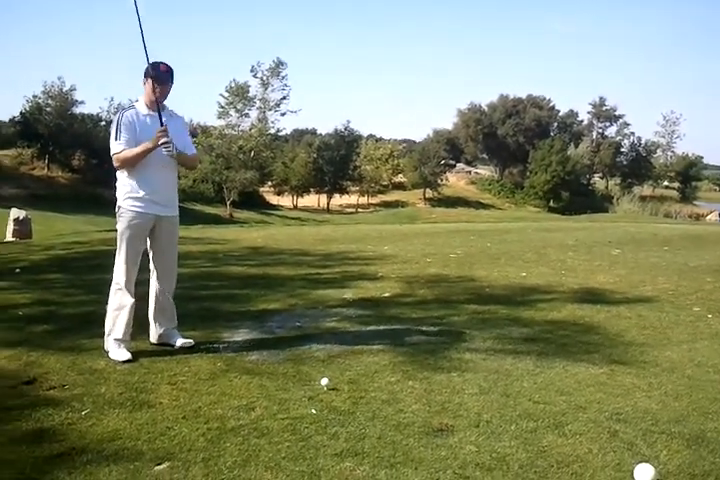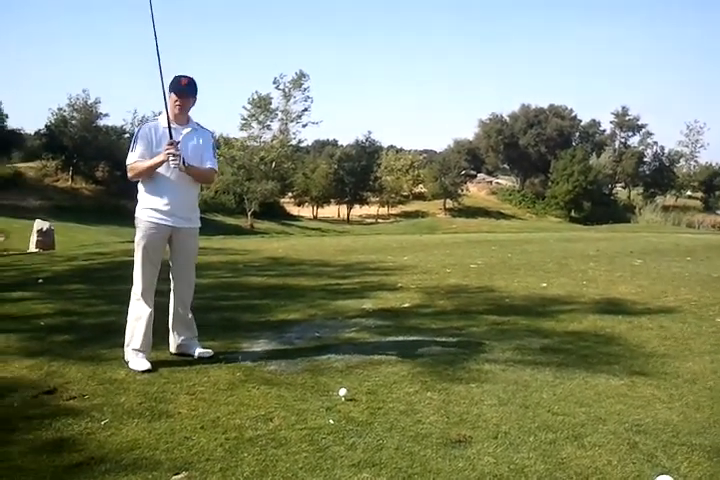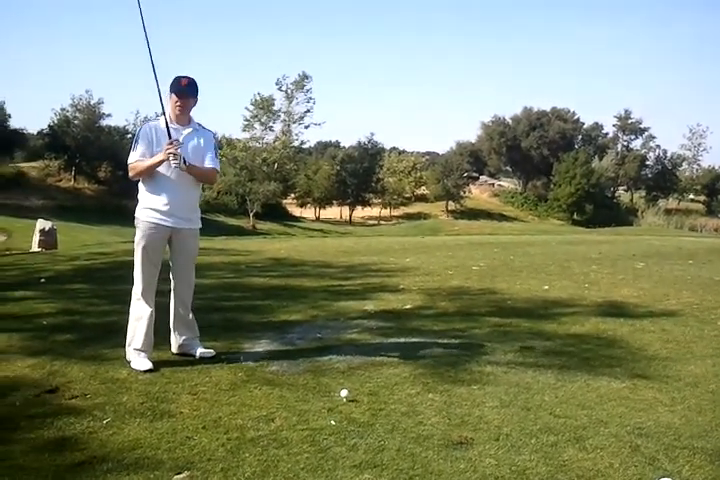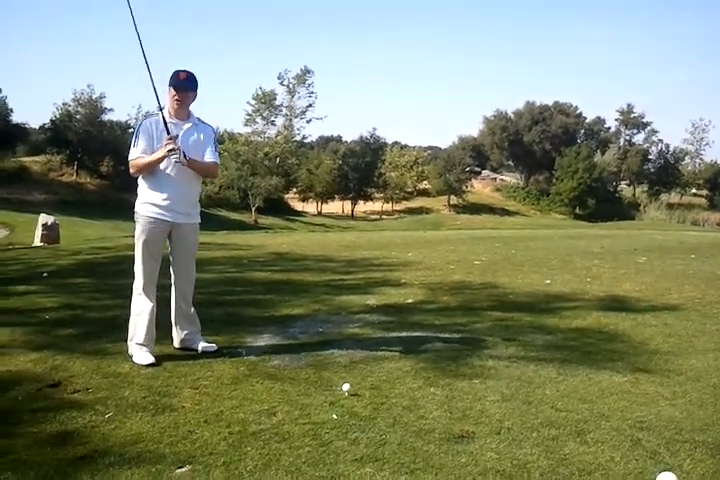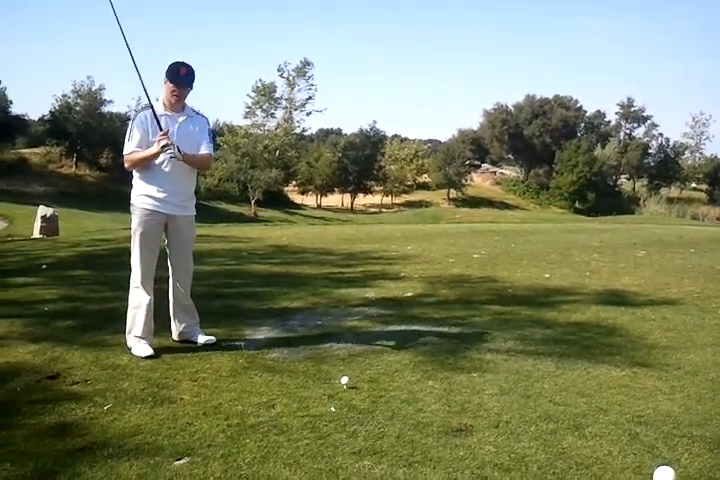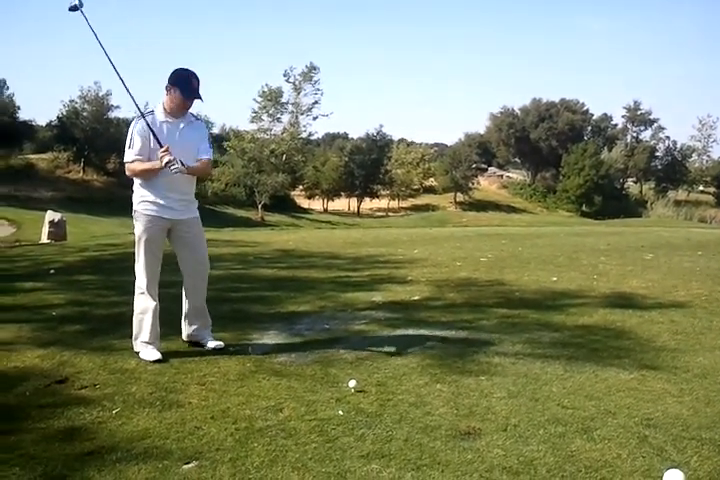
dt=0.2s
person 1, frame 1
left shoulder: (178, 122)
right shoulder: (127, 117)
left elbow: (192, 162)
right elbow: (119, 160)
left wrist: (174, 151)
right wrist: (150, 145)
left hip: (168, 208)
right hip: (134, 206)
left knee: (166, 273)
right knee: (125, 275)
left ankle: (164, 330)
right ankle: (116, 339)
person 1, frame 2
left shoulder: (204, 136)
right shoulder: (149, 129)
left elbow: (210, 177)
right elbow: (132, 171)
left wrist: (185, 166)
right wrist: (161, 158)
left hip: (187, 220)
right hip: (152, 217)
left knee: (184, 284)
right knee: (144, 285)
left ankle: (183, 340)
right ankle: (136, 349)
person 1, frame 3
left shoulder: (206, 136)
right shoulder: (149, 130)
left elbow: (212, 176)
right elbow: (133, 170)
left wrist: (186, 165)
right wrist: (161, 158)
left hip: (188, 221)
right hip: (152, 217)
left knee: (184, 284)
right knee: (144, 285)
left ankle: (185, 340)
right ankle: (137, 349)
person 1, frame 4
left shoulder: (205, 130)
right shoulder: (149, 124)
left elbow: (213, 170)
right elbow: (134, 168)
left wrist: (187, 160)
right wrist: (161, 154)
left hip: (188, 215)
right hip: (152, 212)
left knee: (185, 279)
right knee: (145, 280)
left ankle: (186, 335)
right ankle: (139, 344)
person 1, frame 5
left shoulder: (200, 121)
right shoulder: (143, 117)
left elbow: (207, 162)
right elbow: (129, 161)
left wrist: (181, 155)
right wrist: (155, 150)
left hip: (183, 207)
right hip: (148, 205)
left knee: (183, 271)
right knee: (143, 273)
left ankle: (185, 328)
right ankle: (137, 336)
person 1, frame 6
left shoulder: (198, 126)
right shoulder: (144, 124)
left elbow: (207, 166)
right elbow: (130, 168)
left wrist: (185, 168)
right wrist: (158, 165)
left hip: (186, 210)
right hip: (150, 210)
left knee: (198, 270)
right knee: (147, 278)
left ankle: (196, 330)
right ankle: (145, 341)
